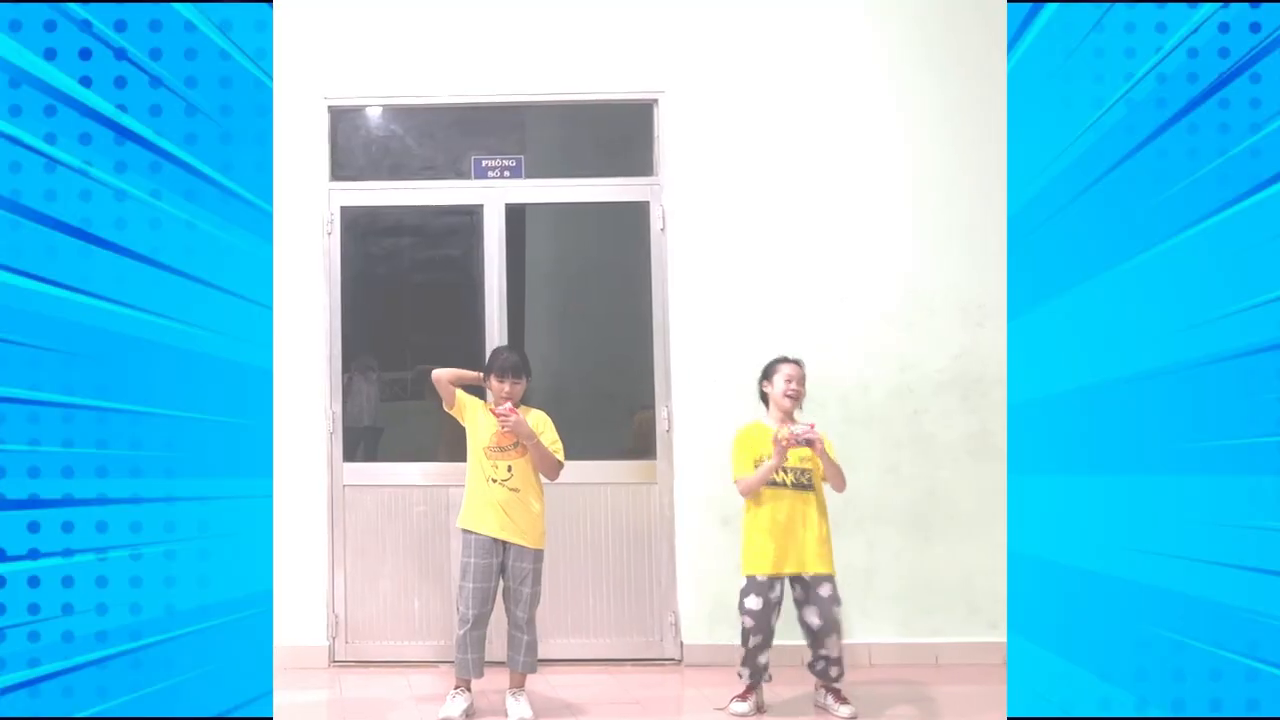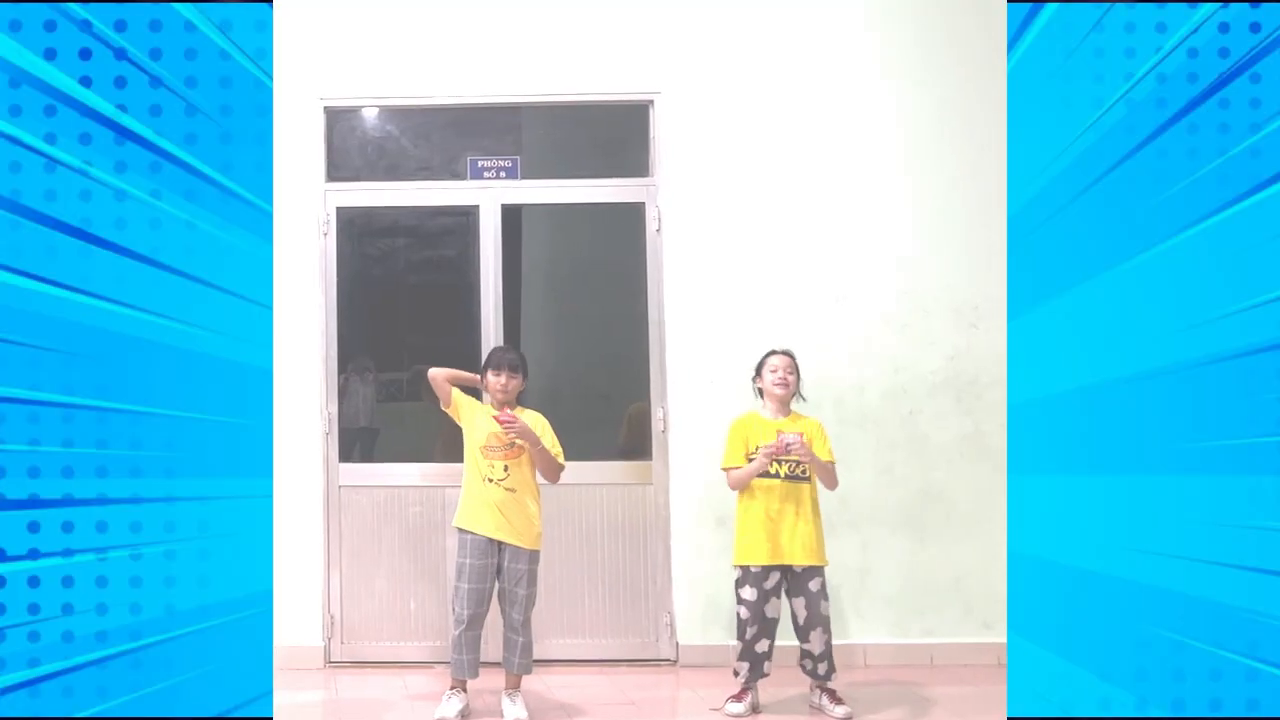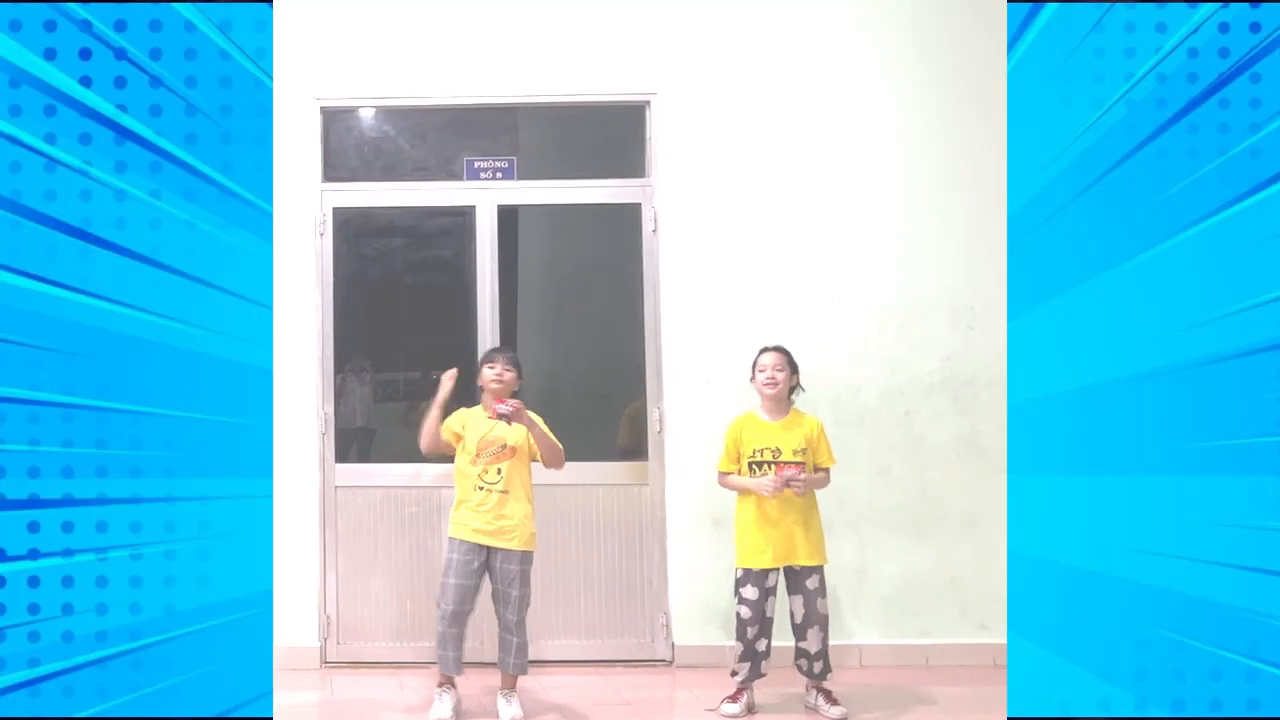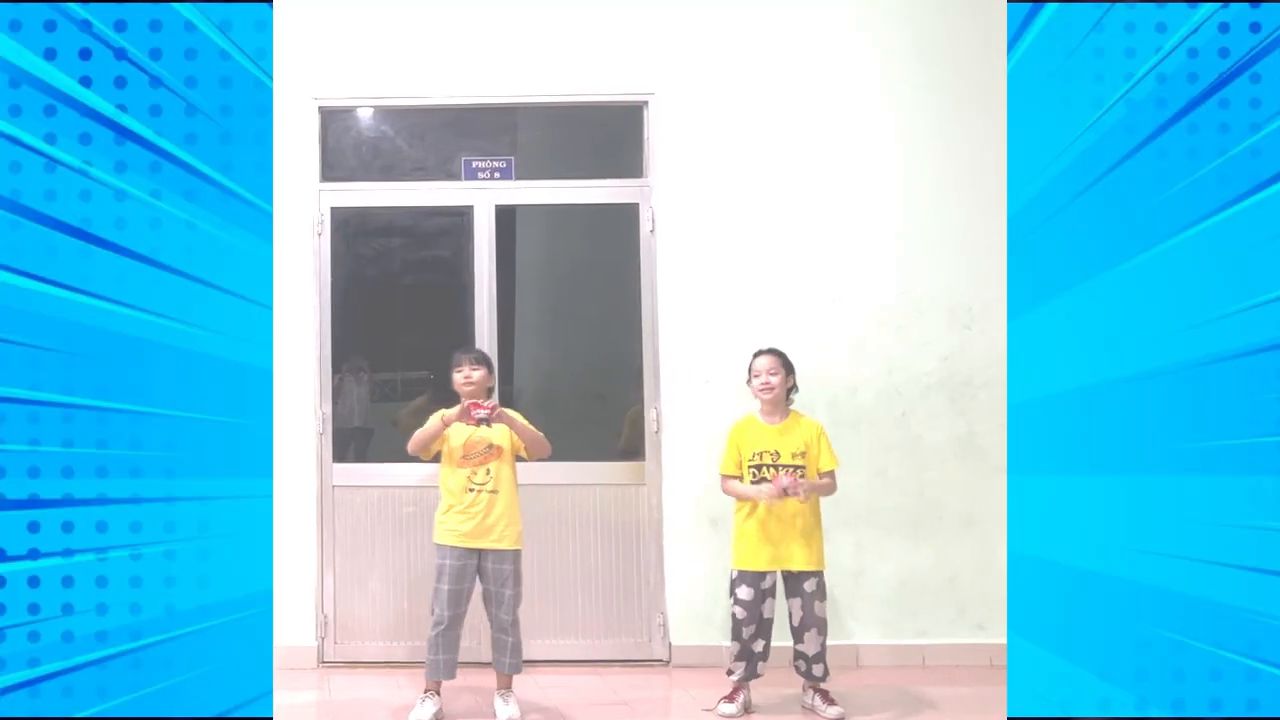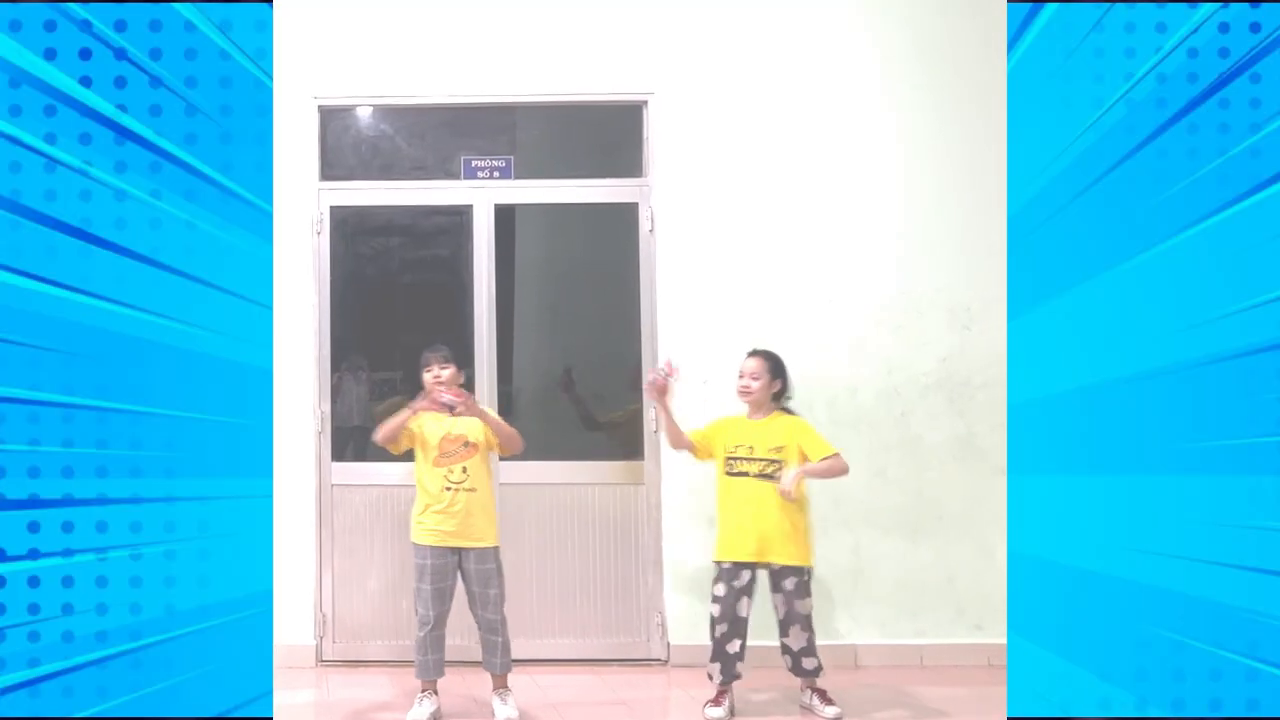
dt=0.3s
person 1, frame 1
left shoulder: (538, 419)
right shoulder: (473, 411)
left elbow: (553, 472)
right elbow: (438, 376)
left wrist: (527, 434)
right wrist: (481, 378)
left hip: (526, 531)
right hip: (481, 528)
left knee: (522, 614)
right knee: (472, 611)
right ankle: (462, 690)
person 1, frame 2
left shoulder: (535, 421)
right shoulder: (470, 411)
left elbow: (554, 474)
right elbow: (435, 375)
left wrist: (530, 439)
right wrist: (478, 381)
left hip: (522, 532)
right hip: (477, 528)
left knee: (518, 615)
right knee: (467, 612)
person 1, frame 3
left shoulder: (527, 420)
right shoulder: (463, 417)
left elbow: (557, 462)
right elbow: (427, 447)
left wrist: (527, 422)
right wrist: (442, 395)
left hip: (513, 534)
right hip: (467, 530)
left knee: (512, 616)
right knee: (451, 610)
right ankle: (447, 688)
person 1, frame 4
left shoulder: (507, 419)
right shoulder: (444, 418)
left elbow: (543, 451)
right elbow: (413, 449)
left wrist: (507, 420)
right wrist: (450, 419)
left hip: (501, 535)
right hip: (454, 535)
left knee: (504, 616)
right knee: (445, 617)
person 1, frame 5
left shoulder: (480, 416)
right shoulder: (417, 419)
left elbow: (516, 447)
right elbow: (382, 439)
left wrist: (479, 412)
right wrist: (416, 407)
left hip: (480, 533)
right hip: (433, 534)
left knee: (491, 614)
right knee: (430, 617)
person 2, frame 1
left shoulder: (812, 436)
right shoulder: (749, 435)
left elbow: (839, 485)
right elbow: (744, 488)
left wrist: (821, 453)
right wrist: (776, 457)
left hip: (811, 550)
right hip: (764, 550)
left knee: (826, 620)
right knee: (755, 621)
left ankle: (826, 687)
right ankle: (753, 688)
person 2, frame 2
left shoulder: (810, 427)
right shoulder: (744, 424)
left elbow: (832, 482)
right elbow: (733, 481)
left wrist: (811, 457)
right wrist: (761, 460)
left hip: (802, 542)
right hip: (757, 541)
left knee: (813, 614)
right knee: (753, 615)
left ankle: (820, 687)
right ankle: (748, 687)
person 2, frame 3
left shoulder: (810, 425)
right shoulder: (740, 426)
left elbow: (824, 475)
right elbow: (724, 476)
left wrist: (809, 480)
right wrist: (756, 484)
left hip: (803, 539)
right hip: (757, 540)
left knee: (812, 615)
right knee: (751, 615)
left ankle: (815, 687)
right ankle: (744, 687)
person 2, frame 4
left shoulder: (810, 429)
right shoulder: (741, 430)
left elbow: (830, 482)
right elbow: (727, 483)
left wrist: (811, 488)
right wrist: (757, 492)
left hip: (802, 545)
right hip: (755, 544)
left knee: (810, 618)
right knee: (747, 616)
left ankle: (813, 688)
right ankle: (740, 687)
person 2, frame 5
left shoulder: (795, 427)
right shoulder: (725, 428)
left elbow: (840, 465)
right elbow: (679, 442)
left wrist: (801, 470)
right wrist: (661, 402)
left hip: (785, 543)
right hip: (736, 543)
left knee: (796, 615)
right knee: (727, 616)
left ankle: (810, 688)
right ankle: (723, 689)
